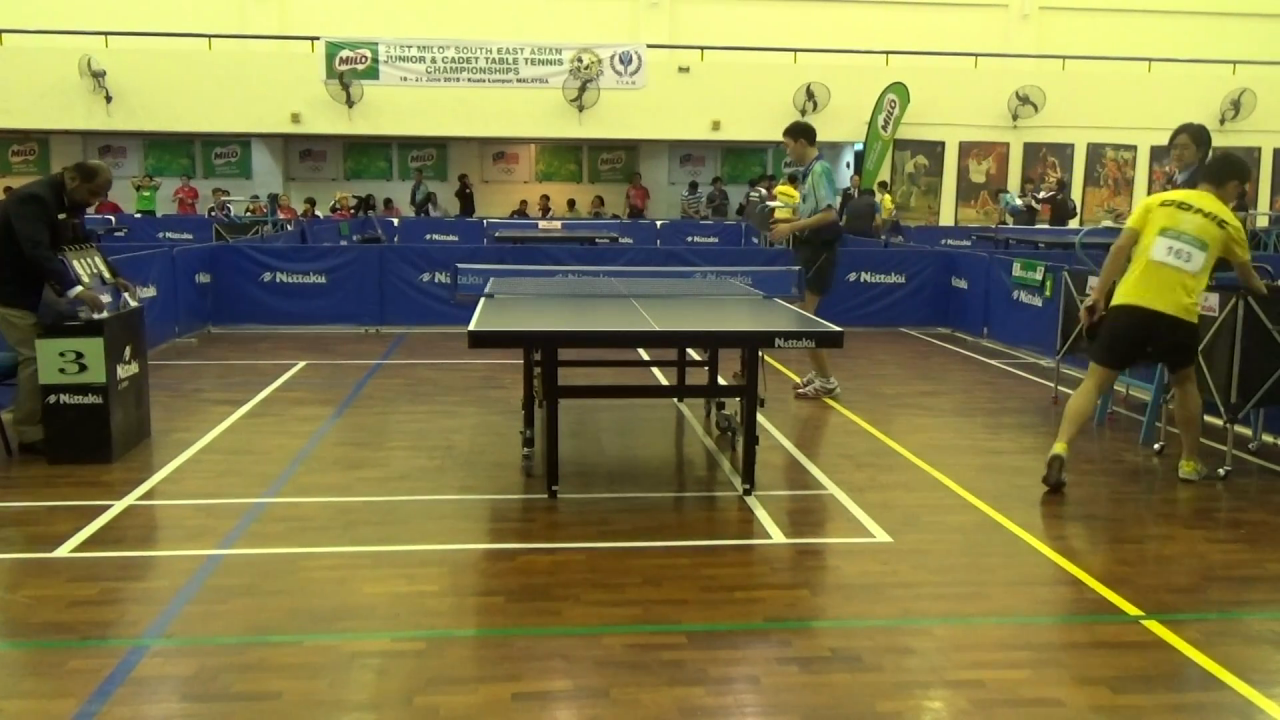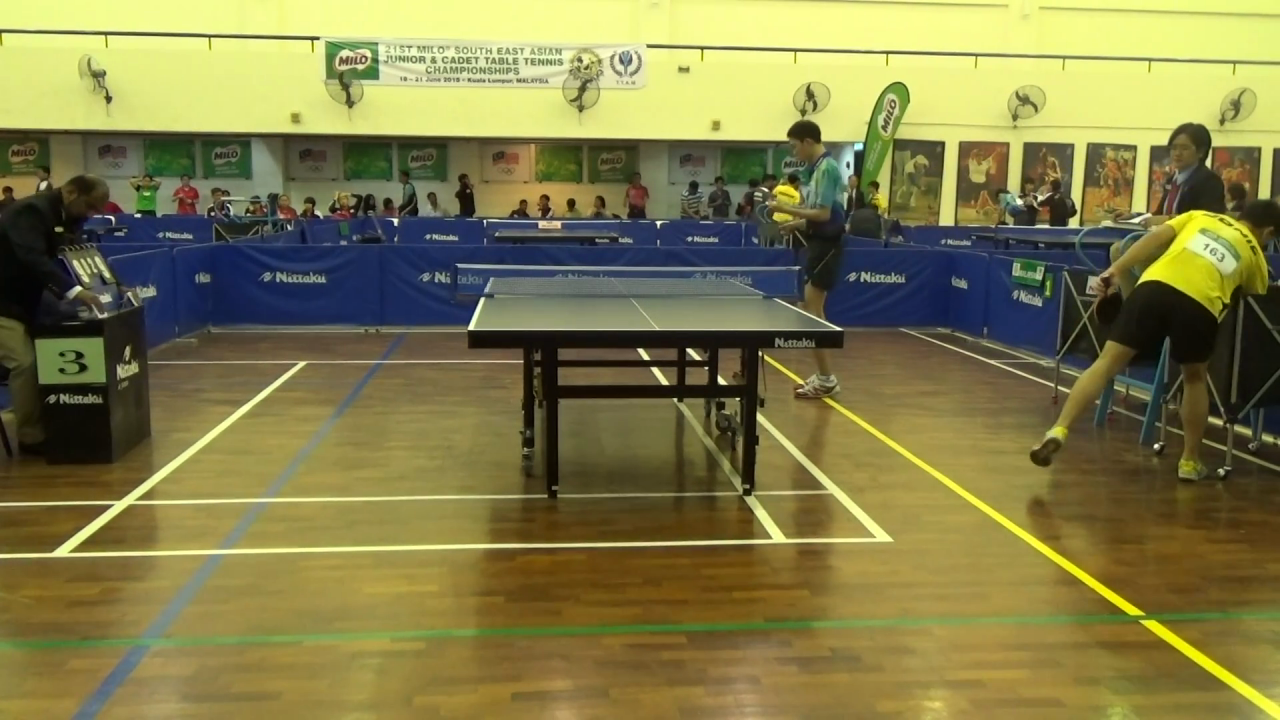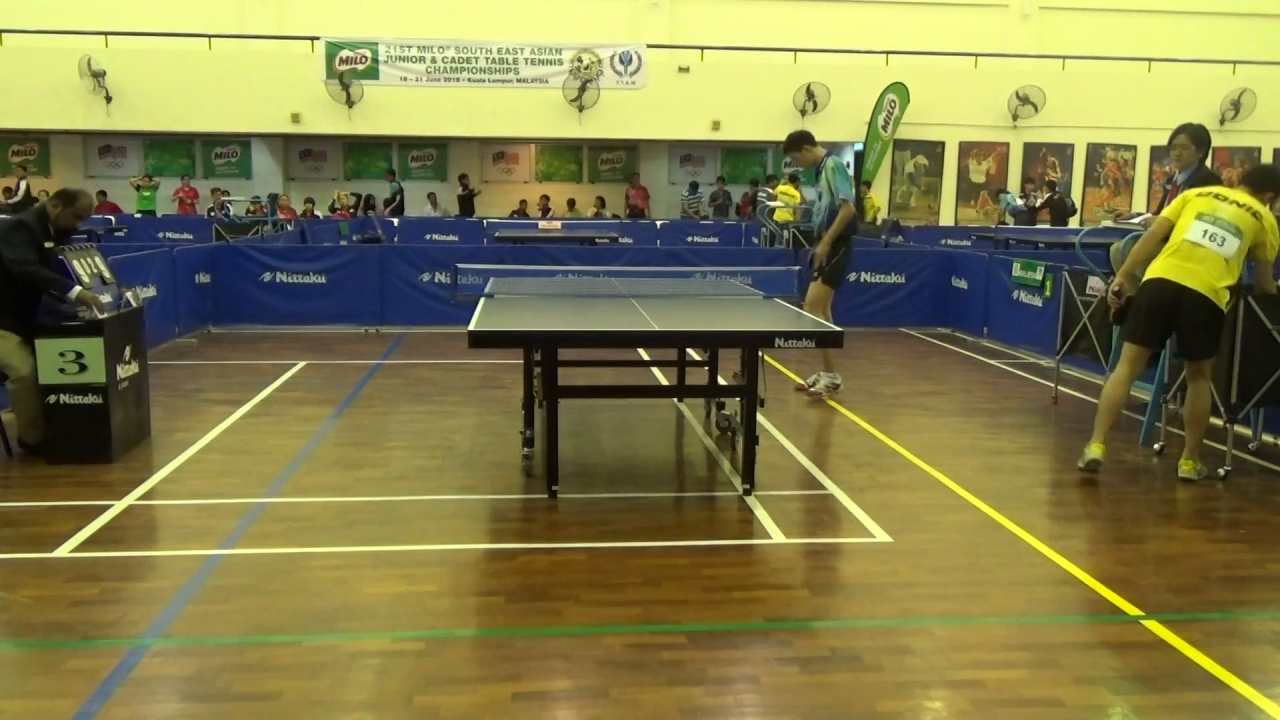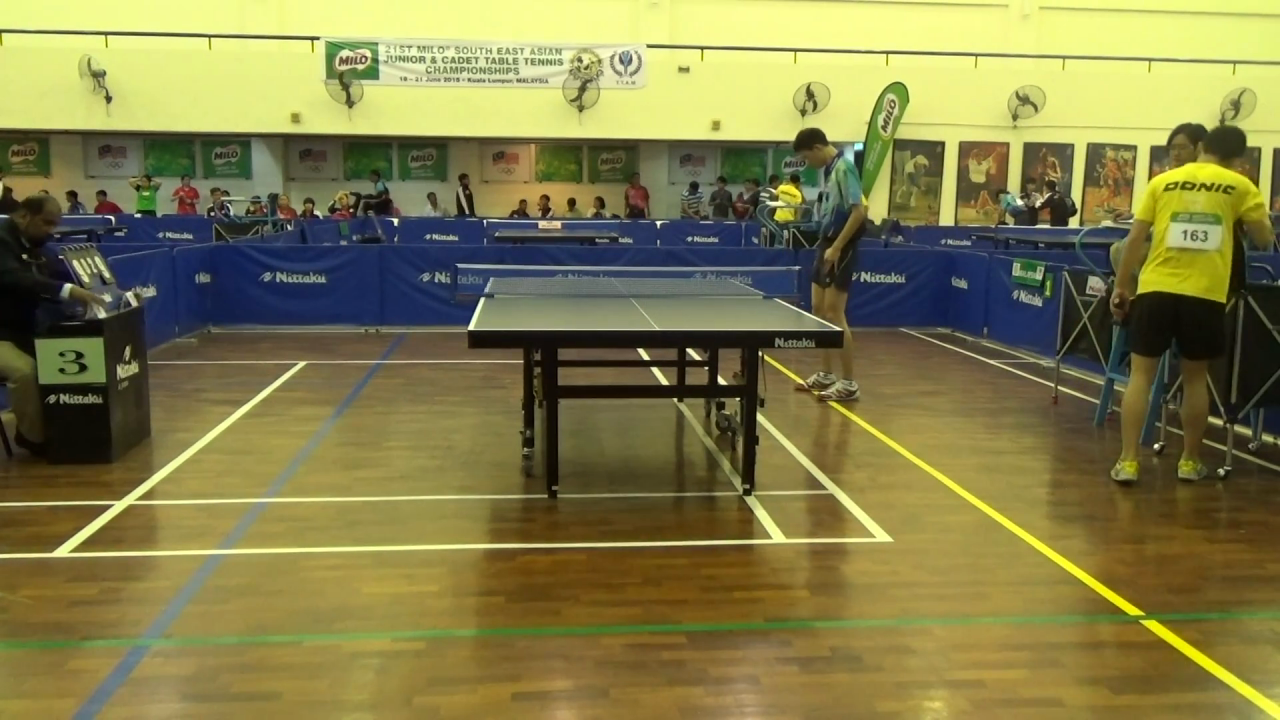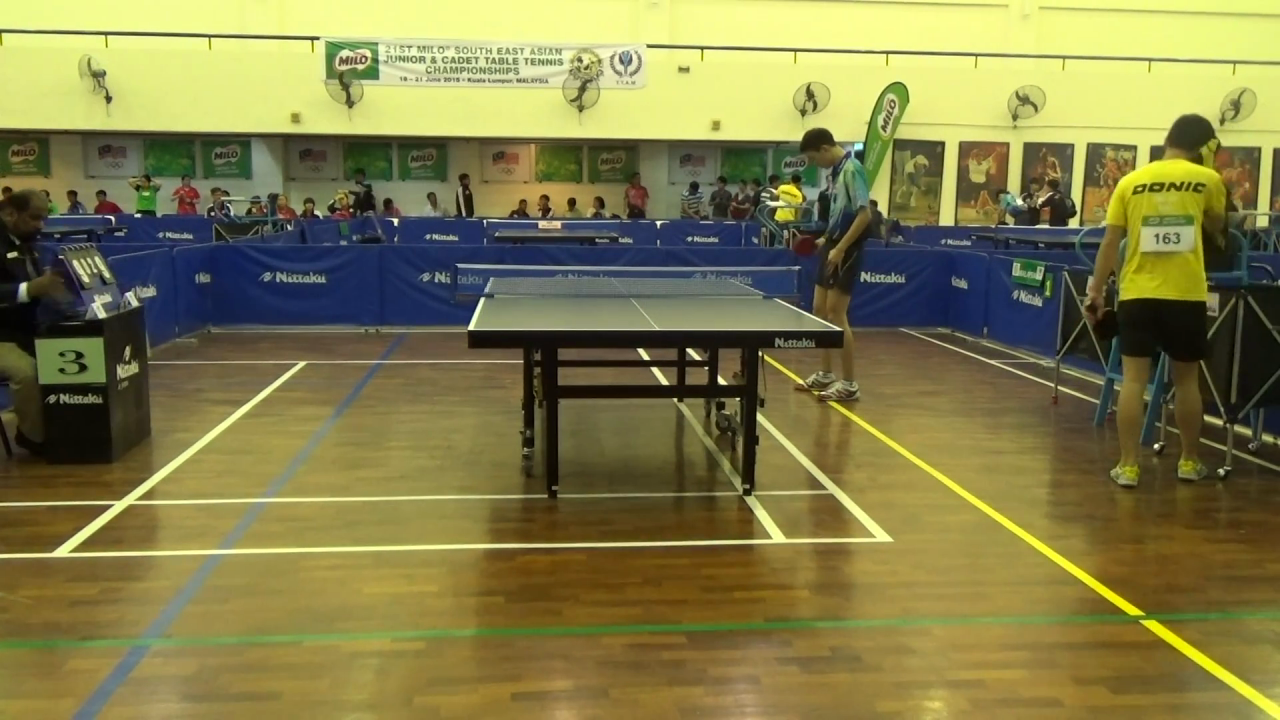
dt=0.3s
person 1, frame 1
left shoulder: (1160, 201)
right shoulder: (1229, 223)
left elbow: (1121, 247)
right elbow: (1247, 275)
left wrist: (1097, 293)
right wrist: (1262, 291)
left hip: (1129, 303)
right hip: (1178, 313)
left knee: (1094, 385)
right knee: (1184, 382)
left ankle: (1060, 448)
right ankle: (1190, 462)
person 1, frame 2
left shoulder: (1199, 216)
right shoulder: (1255, 254)
left elbow: (1156, 237)
right elbow: (1255, 298)
left wrist: (1115, 270)
left hip: (1156, 287)
right hip: (1200, 305)
left knee: (1106, 364)
right knee: (1195, 379)
left ankle: (1058, 431)
right ankle: (1190, 462)
person 1, frame 3
left shoulder: (1196, 194)
left elbow: (1152, 234)
left wrist: (1122, 277)
left hip: (1161, 283)
right hip: (1207, 297)
left knee: (1127, 365)
right knee: (1199, 377)
left ankle: (1096, 447)
right ankle: (1190, 461)
person 1, frame 4
left shoulder: (1163, 182)
right shoulder: (1240, 186)
left elbow: (1134, 239)
right elbow: (1263, 239)
left wrist: (1121, 288)
left hip: (1155, 289)
right hip: (1205, 295)
left knee: (1141, 376)
right knee: (1195, 378)
left ankle: (1128, 462)
right ankle: (1190, 462)
person 1, frame 5
left shoulder: (1131, 182)
right shoulder: (1208, 180)
left elbow: (1110, 242)
right elbow: (1217, 225)
left wrist: (1096, 291)
left hip: (1137, 294)
right hip: (1187, 295)
left knee: (1134, 378)
right knee: (1187, 379)
left ankle: (1128, 465)
right ankle: (1190, 462)
person 2, frame 1
left shoulder: (821, 171)
right shoulder: (809, 171)
left elbow: (829, 215)
left wrist: (792, 228)
right wrist: (788, 225)
left hip: (820, 250)
right hip: (809, 248)
right knee: (801, 314)
left ankle: (826, 381)
right ankle: (818, 372)
person 2, frame 2
left shoulder: (827, 168)
right shoulder: (819, 167)
left elbow: (824, 214)
left wrist: (788, 208)
right wrist: (794, 224)
left hip: (826, 246)
right hip: (818, 244)
left knee: (811, 312)
right knee: (813, 312)
left ankle: (826, 380)
right ankle: (823, 374)
person 2, frame 3
left shoulder: (833, 166)
right shoulder: (822, 169)
left elbow: (848, 208)
left wrist: (826, 242)
left hip: (835, 247)
right hip: (825, 246)
left knee: (814, 307)
right knee: (820, 310)
left ankle: (831, 375)
right ankle: (826, 373)
person 2, frame 4
left shoulder: (844, 168)
right shoulder: (830, 170)
left elbow: (858, 212)
left wrist: (837, 248)
left hip: (840, 249)
right hip: (827, 246)
left knee: (834, 315)
right knee: (819, 312)
left ankle: (848, 383)
right ankle: (826, 375)
person 2, frame 5
left shoulder: (852, 169)
right shoulder: (839, 170)
left elbow: (864, 214)
left wrist: (840, 249)
right wrist: (826, 239)
left hip: (845, 251)
right hip: (832, 248)
left knee: (836, 316)
right knee: (820, 312)
left ankle: (849, 384)
right ankle: (825, 374)
person 3, frame 1
left shoulder: (70, 202)
right shoulder: (33, 199)
left elbow: (81, 244)
right elbow: (38, 253)
left wrist: (112, 278)
right wrist: (75, 290)
left hip: (34, 290)
right knee: (35, 357)
right ankle: (30, 434)
person 3, frame 2
left shoulder: (68, 217)
right shoulder: (32, 211)
right elbow: (33, 259)
right wrist: (74, 292)
left hip: (29, 302)
right knee: (26, 363)
right ankle: (31, 436)
person 3, frame 3
left shoulder: (57, 233)
left elbow: (64, 273)
right elbow: (28, 271)
right wrist: (75, 292)
left hip: (28, 320)
right knee: (25, 372)
right ankle: (33, 437)
person 3, frame 4
left shoulder: (32, 244)
left elbow: (48, 282)
right wrist: (70, 291)
left hip: (23, 331)
right knee: (26, 371)
right ankle: (33, 436)
person 3, frame 5
left shoulder: (24, 242)
left elbow: (39, 283)
right wrist: (27, 290)
left hip: (23, 331)
right knee: (28, 371)
right ankle: (33, 436)
